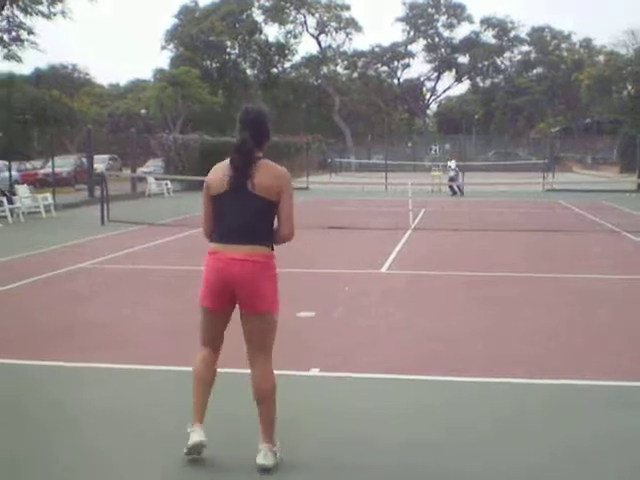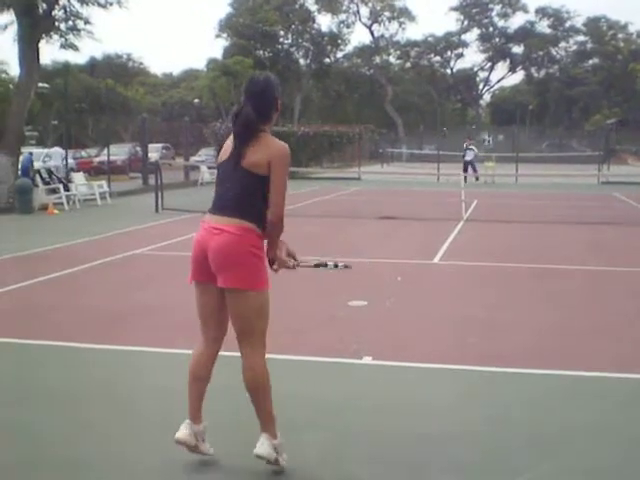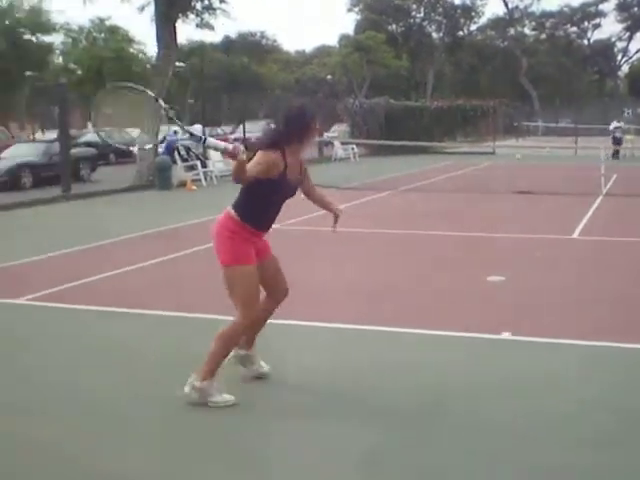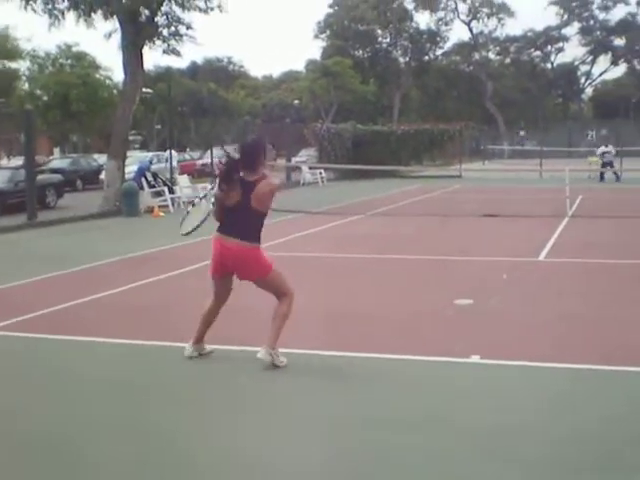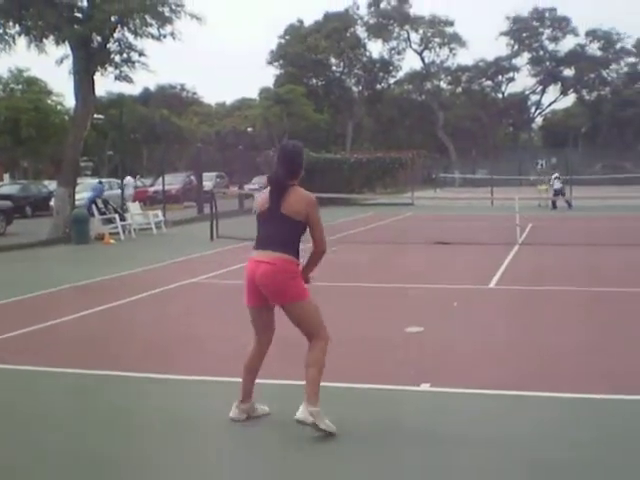
dt=1s
person 1, frame 1
left shoulder: (216, 173)
right shoulder: (278, 175)
left elbow: (208, 231)
right elbow: (286, 233)
left hip: (217, 266)
right hip: (255, 269)
left knee: (208, 349)
right knee: (260, 360)
left ankle: (197, 428)
right ankle: (268, 446)
person 1, frame 2
left shoulder: (231, 141)
right shoulder: (276, 149)
right elbow: (275, 215)
left wrist: (272, 245)
right wrist: (276, 252)
left hip: (207, 236)
right hip: (238, 244)
left knee: (210, 338)
right knee: (253, 347)
left ankle: (194, 424)
right ankle: (268, 437)
person 1, frame 3
left shoulder: (298, 161)
right shoulder: (272, 156)
left elbow: (310, 191)
right elbow: (243, 176)
left wrist: (332, 209)
right wrist: (239, 162)
left hip: (254, 235)
right hip: (234, 233)
left knee: (278, 292)
right knee: (246, 315)
left ankle: (243, 350)
right ankle: (200, 381)
person 1, frame 4
left shoulder: (226, 185)
right shoulder: (268, 187)
left elbow: (218, 215)
left hip: (222, 248)
right hip: (248, 254)
left knee: (218, 299)
right knee: (286, 295)
left ankle: (196, 344)
right ankle: (270, 350)
person 1, frame 5
left shoulder: (262, 197)
right shoulder: (307, 199)
right elbow: (319, 248)
right wrist: (304, 273)
left hip: (254, 268)
right hip: (282, 272)
left knee: (262, 341)
right knee: (319, 338)
left ankle: (243, 404)
right ankle: (310, 408)
